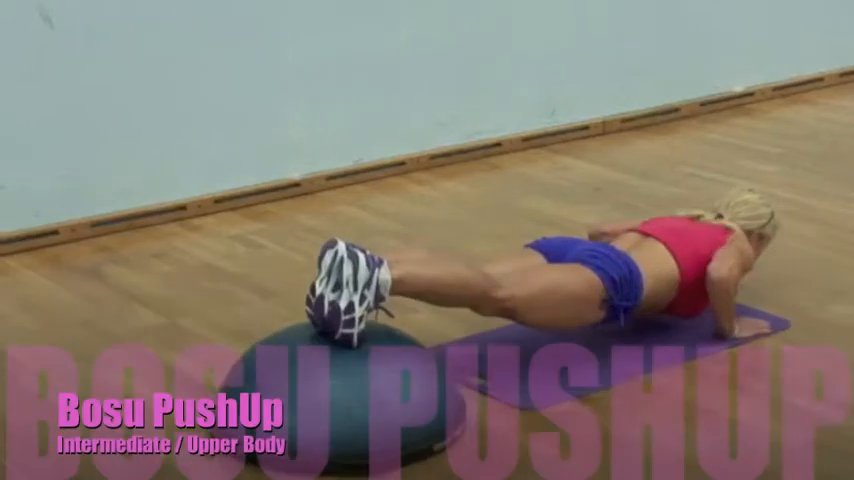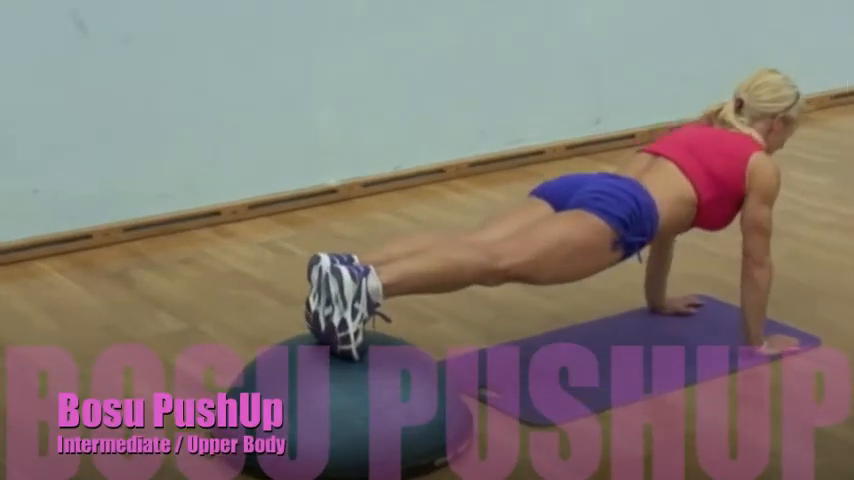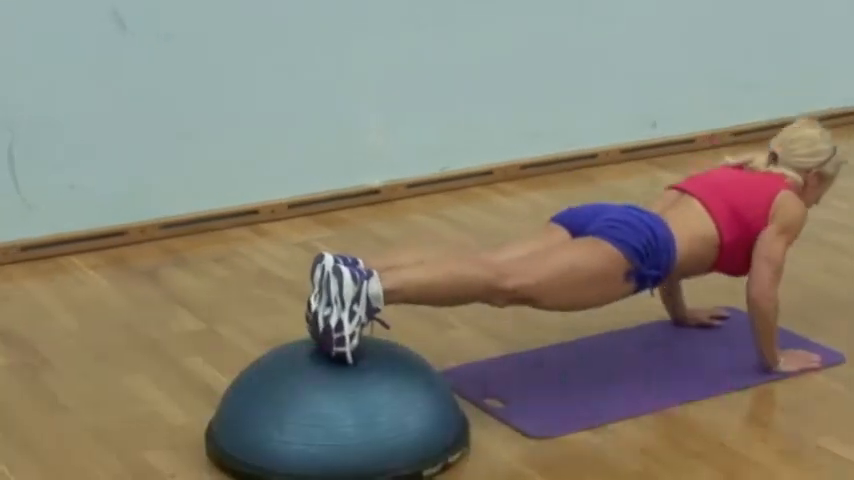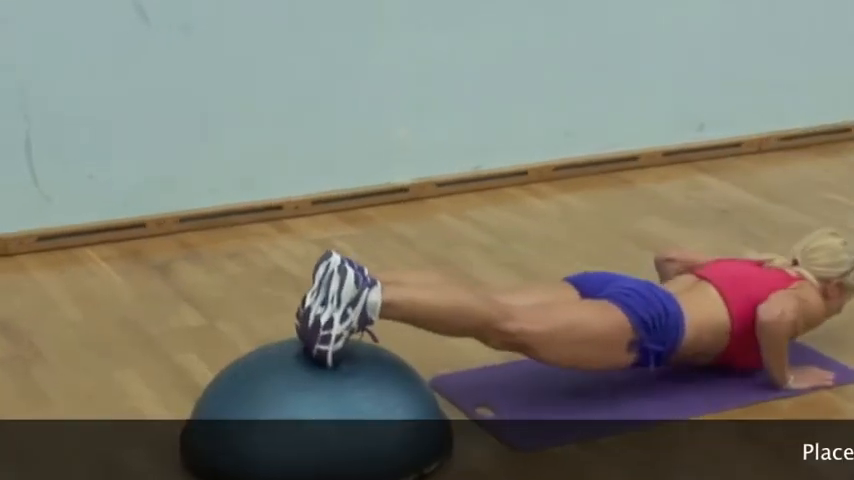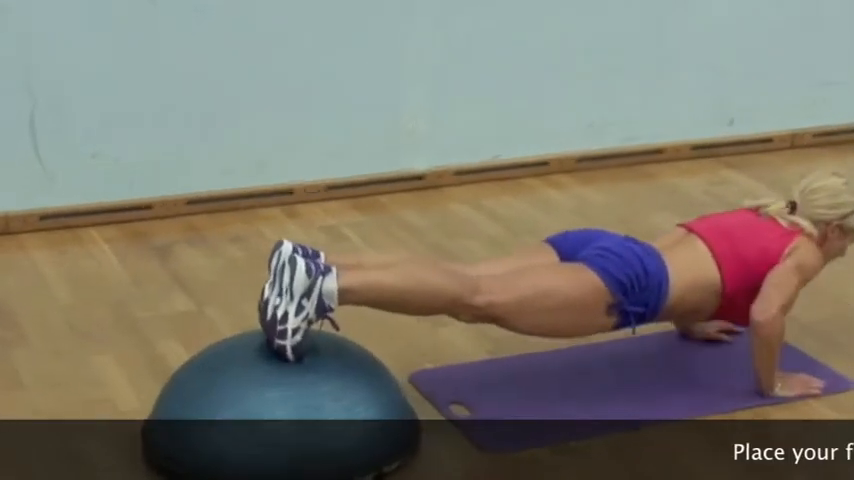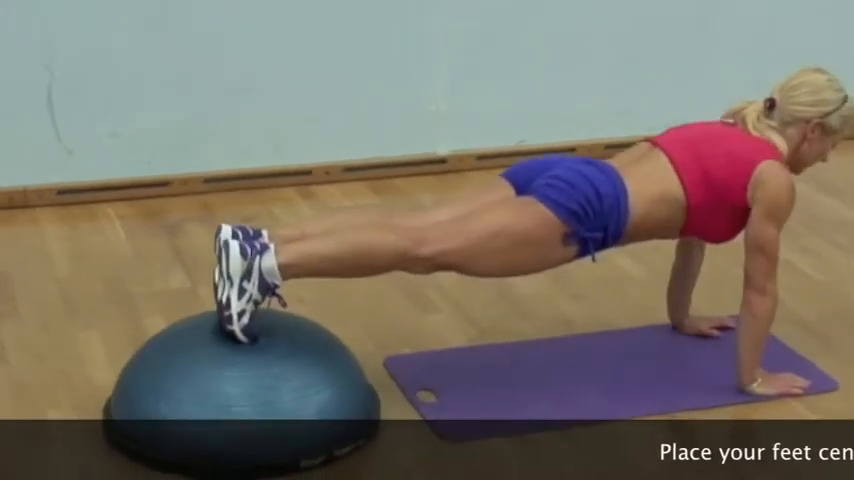
dt=0.7s
person 1, frame 1
left shoulder: (678, 221)
right shoulder: (739, 246)
left elbow: (598, 230)
right elbow: (719, 278)
right wrist: (728, 328)
left hip: (566, 250)
right hip: (612, 277)
left knee: (476, 279)
right knee: (499, 297)
left ankle: (358, 263)
right ankle: (378, 278)
person 1, frame 2
left shoulder: (696, 131)
right shoulder: (762, 166)
right elbow: (756, 262)
left wrist: (657, 301)
right wrist: (757, 341)
left hip: (579, 187)
right hip: (617, 212)
left knee: (469, 246)
right knee: (500, 264)
left ankle: (351, 270)
right ankle: (370, 287)
person 1, frame 3
left shoulder: (730, 174)
right shoulder: (789, 206)
right elbow: (761, 288)
left wrist: (679, 312)
right wrist: (773, 359)
left hip: (599, 217)
right hip: (634, 244)
left knee: (487, 266)
right knee: (508, 286)
left ankle: (352, 273)
right ankle: (369, 290)
person 1, frame 4
left shoulder: (752, 267)
right shoulder: (808, 300)
left elbow: (668, 257)
right elbow: (770, 317)
right wrist: (784, 377)
left hip: (611, 287)
right hip: (644, 322)
left knee: (492, 311)
right knee: (512, 328)
left ankle: (354, 279)
right ankle: (370, 299)
person 1, frame 5
left shoulder: (753, 218)
right shoulder: (804, 252)
right elbow: (766, 317)
left wrist: (687, 322)
right wrist: (771, 384)
left hip: (603, 248)
right hip: (625, 282)
left knee: (458, 278)
right knee: (480, 301)
left ankle: (312, 265)
right ankle: (326, 288)
person 1, frame 6
left shoulder: (728, 135)
right shoulder: (774, 180)
left elbow: (691, 224)
right elbow: (760, 290)
left wrist: (681, 318)
right wrist: (752, 379)
left hip: (561, 174)
right hip: (584, 207)
left knee: (412, 229)
right knee: (428, 249)
left ankle: (258, 244)
right ankle: (267, 266)
